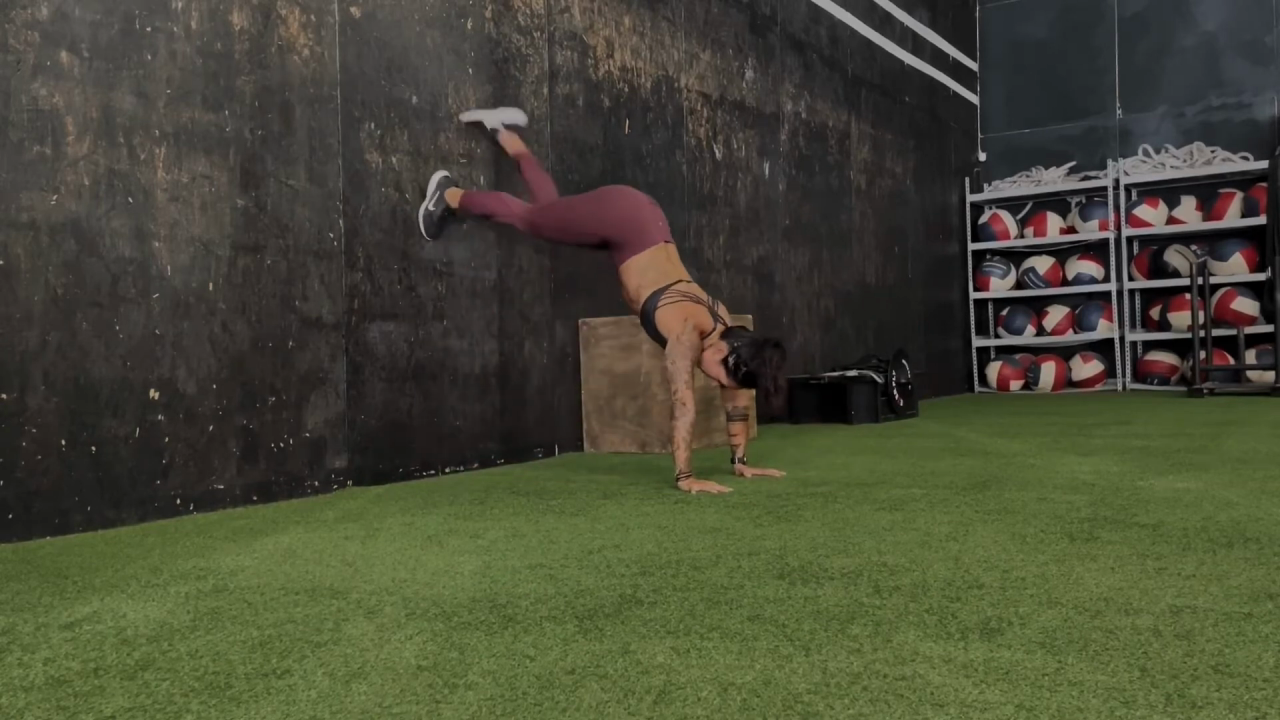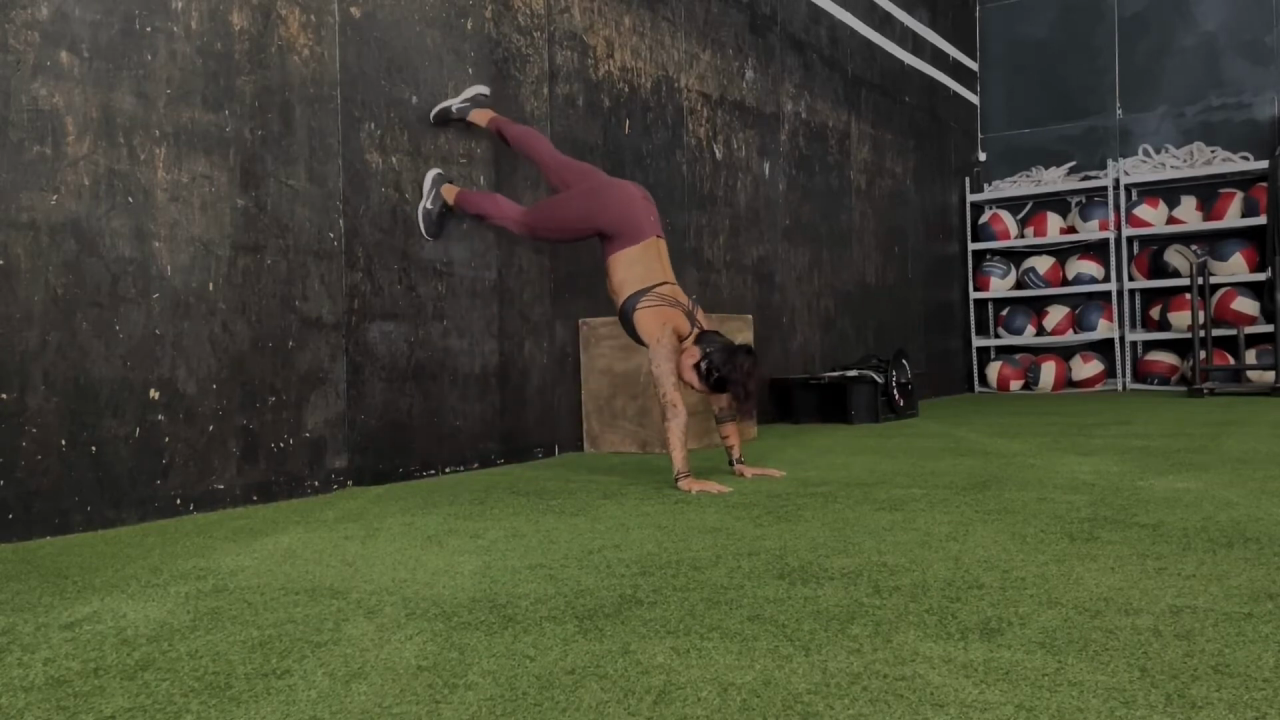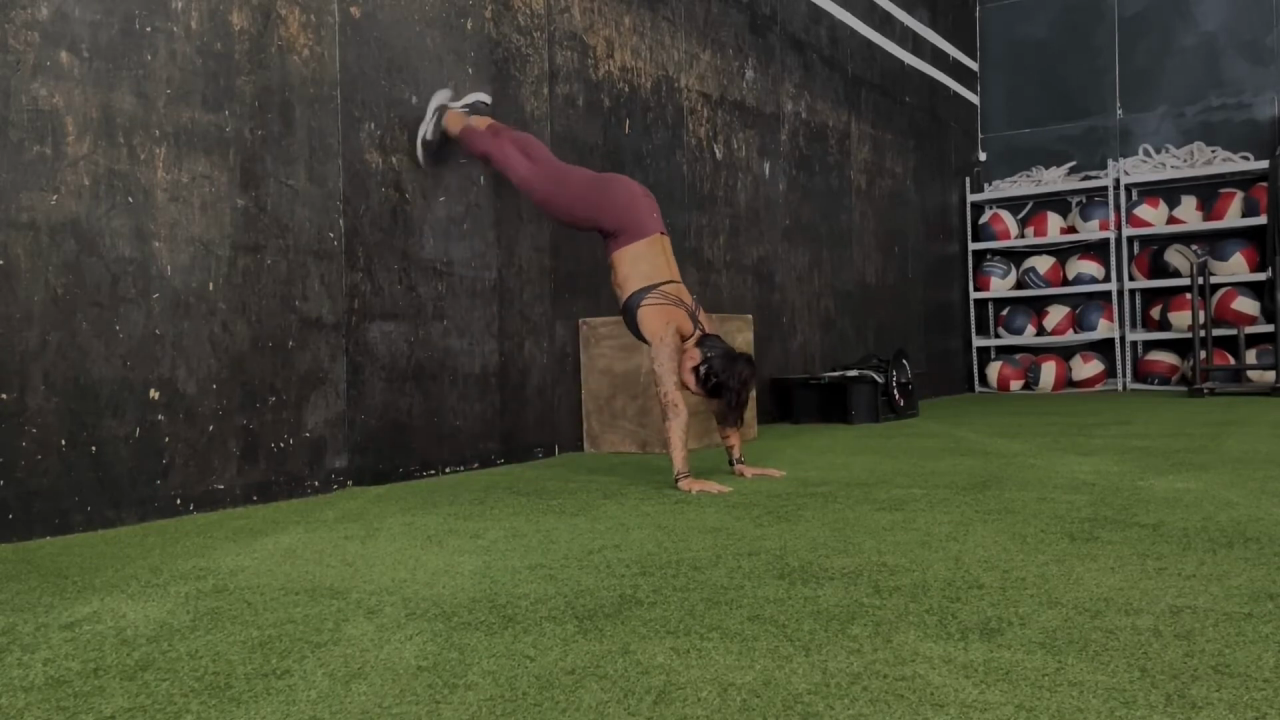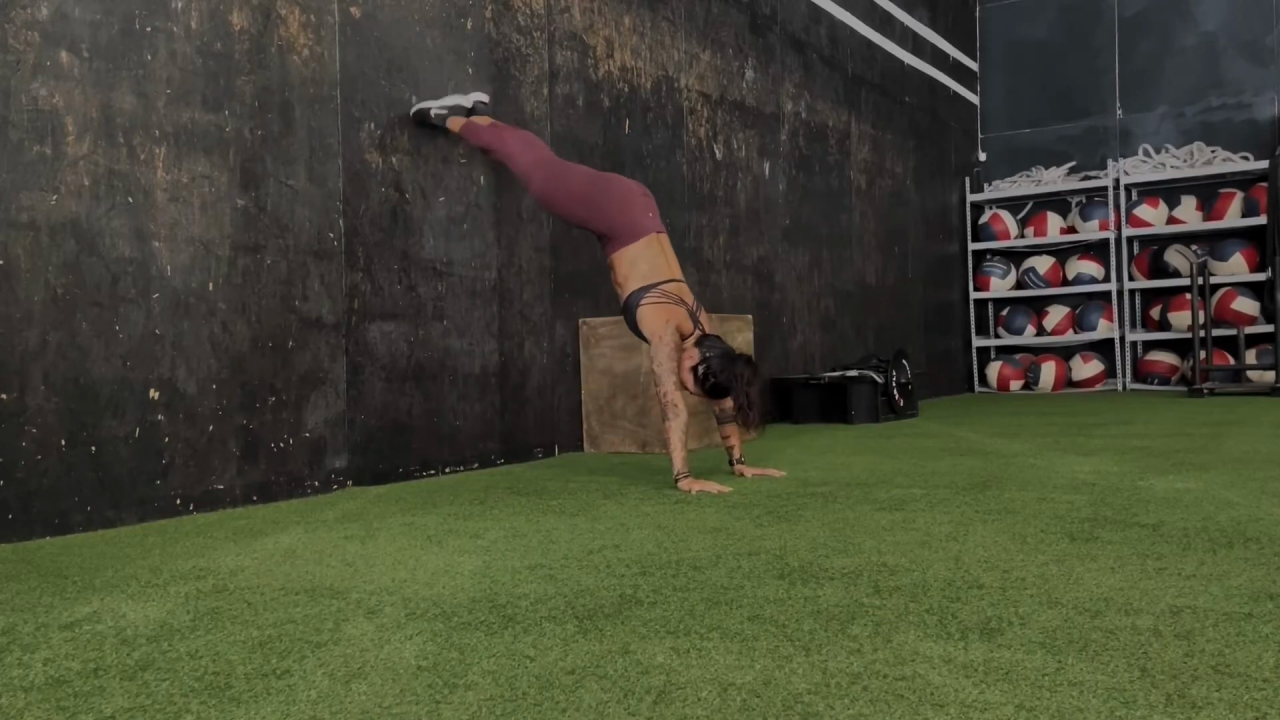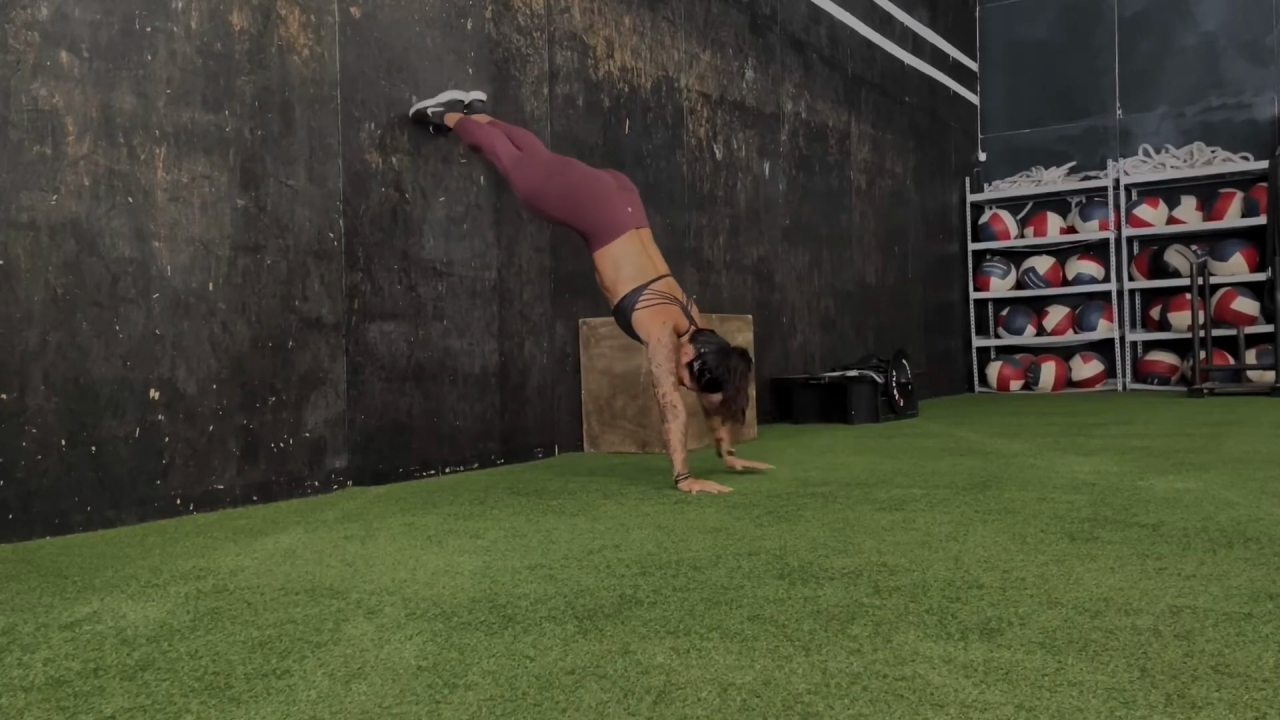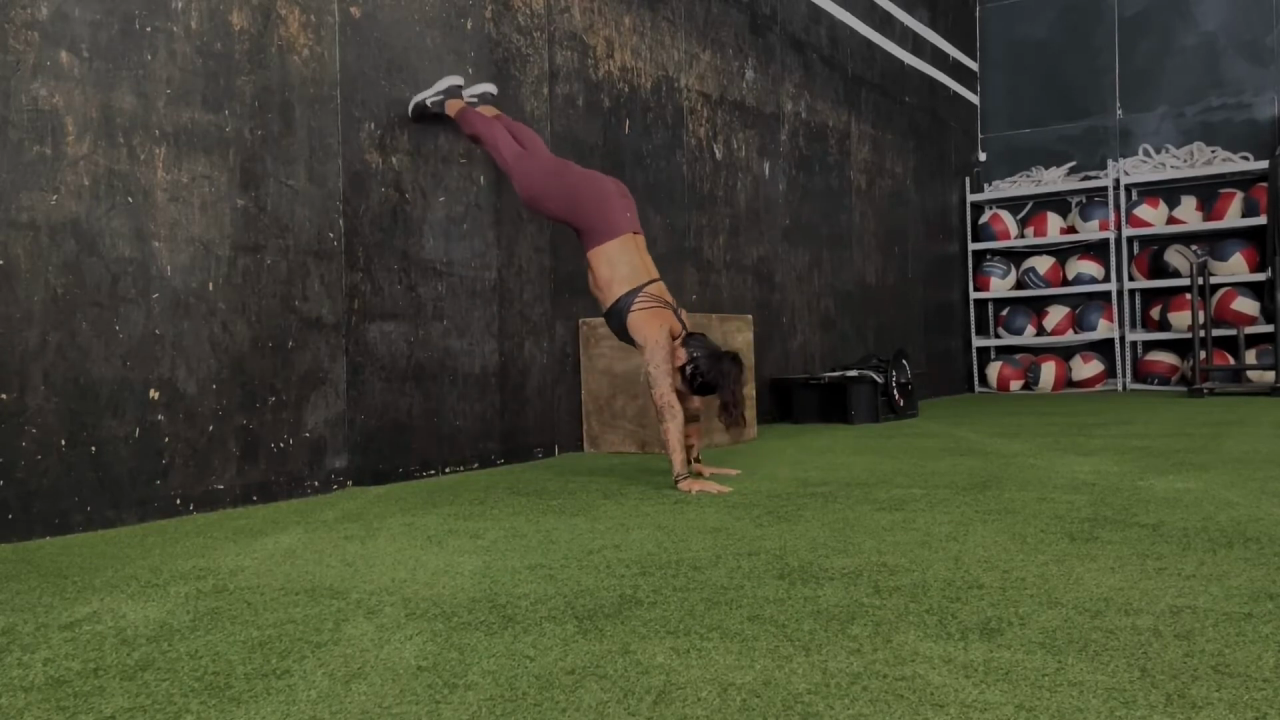
dt=0.3s
person 1, frame 1
left shoulder: (726, 331)
right shoulder: (689, 332)
left elbow: (735, 400)
right elbow: (683, 404)
left wrist: (741, 461)
right wrist: (686, 477)
left hip: (640, 217)
right hip: (622, 215)
left knee: (551, 207)
right knee: (526, 216)
left ankle: (505, 133)
right ankle: (449, 195)
person 1, frame 2
left shoulder: (705, 333)
right shoulder: (665, 333)
left elbow: (722, 401)
right elbow: (673, 406)
left wrist: (738, 461)
right wrist: (684, 477)
left hip: (635, 206)
right hip: (613, 209)
left knee: (554, 161)
right knee: (521, 220)
left ankle: (478, 111)
right ankle: (444, 193)
person 1, frame 3
left shoulder: (704, 332)
right shoulder: (667, 331)
left elbow: (722, 401)
right elbow: (673, 405)
left wrist: (738, 462)
right wrist: (684, 478)
left hip: (635, 204)
right hip: (619, 207)
left knee: (547, 165)
right knee: (527, 173)
left ankle: (476, 118)
right ankle: (448, 120)
person 1, frame 4
left shoulder: (704, 331)
right shoulder: (667, 329)
left elbow: (724, 401)
right elbow: (672, 404)
left wrist: (739, 462)
right wrist: (684, 476)
left hip: (634, 202)
right hip: (614, 209)
left knee: (548, 164)
right knee: (525, 161)
left ankle: (478, 116)
right ankle: (454, 117)
person 1, frame 5
left shoulder: (693, 325)
right shoulder: (662, 327)
left elbow: (709, 394)
right elbow: (671, 404)
left wrist: (727, 453)
right wrist: (683, 477)
left hip: (618, 194)
right hip: (599, 204)
left knee: (547, 164)
right knee: (518, 168)
left ankle: (477, 113)
right ankle: (453, 114)
person 1, frame 6
left shoulder: (679, 327)
right shoulder: (656, 331)
left elbow: (688, 403)
right elbow: (668, 407)
left wrist: (696, 462)
right wrist: (683, 477)
left hip: (612, 201)
right hip: (595, 208)
left knee: (543, 161)
right knee: (520, 161)
left ankle: (485, 106)
right ankle: (451, 102)
